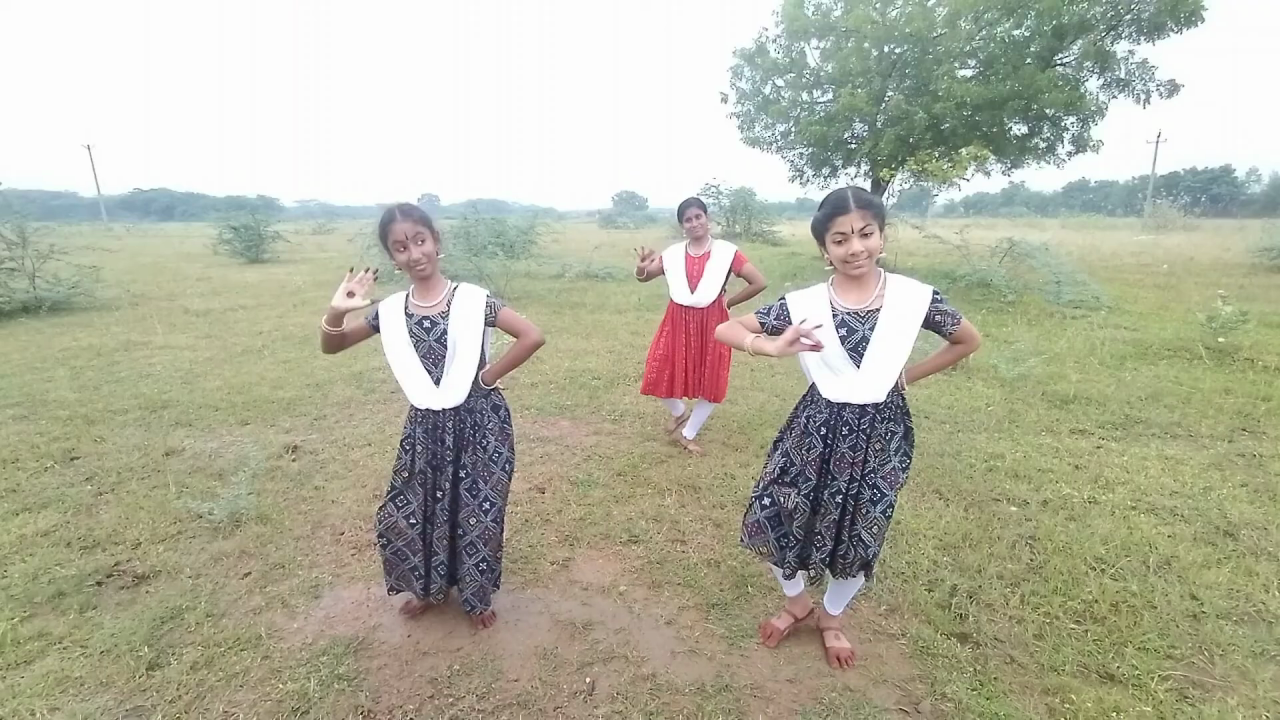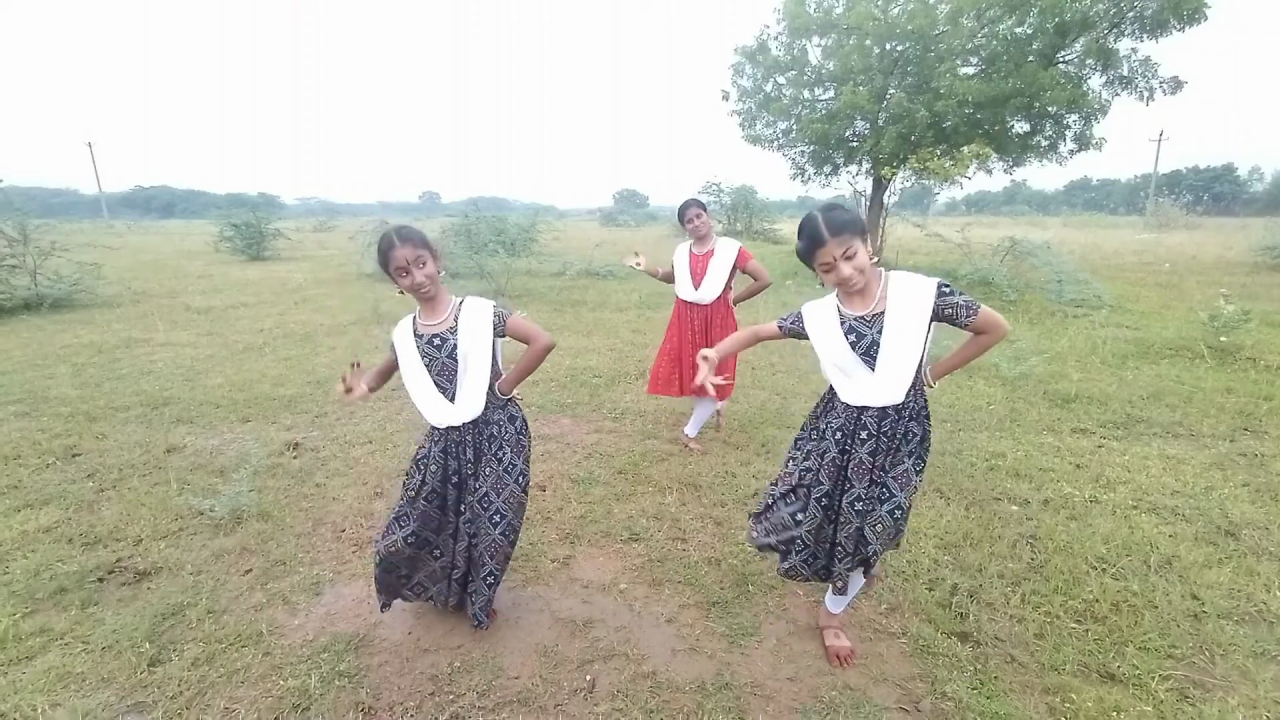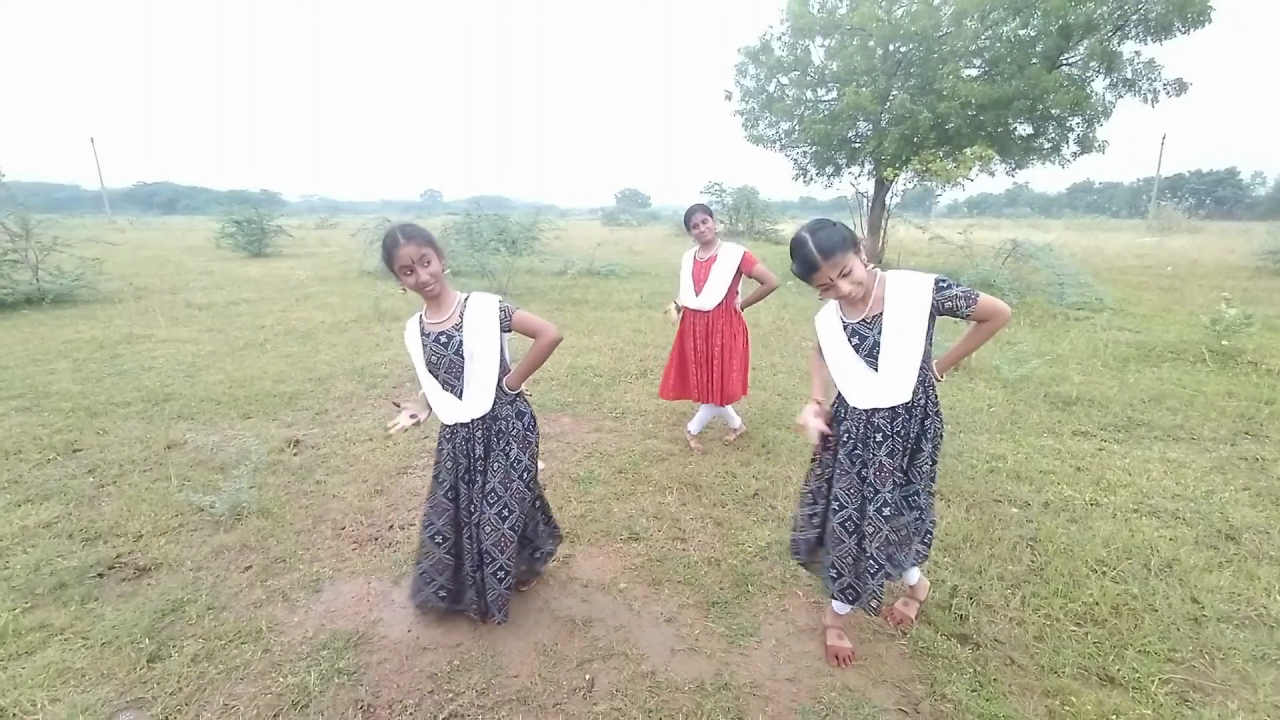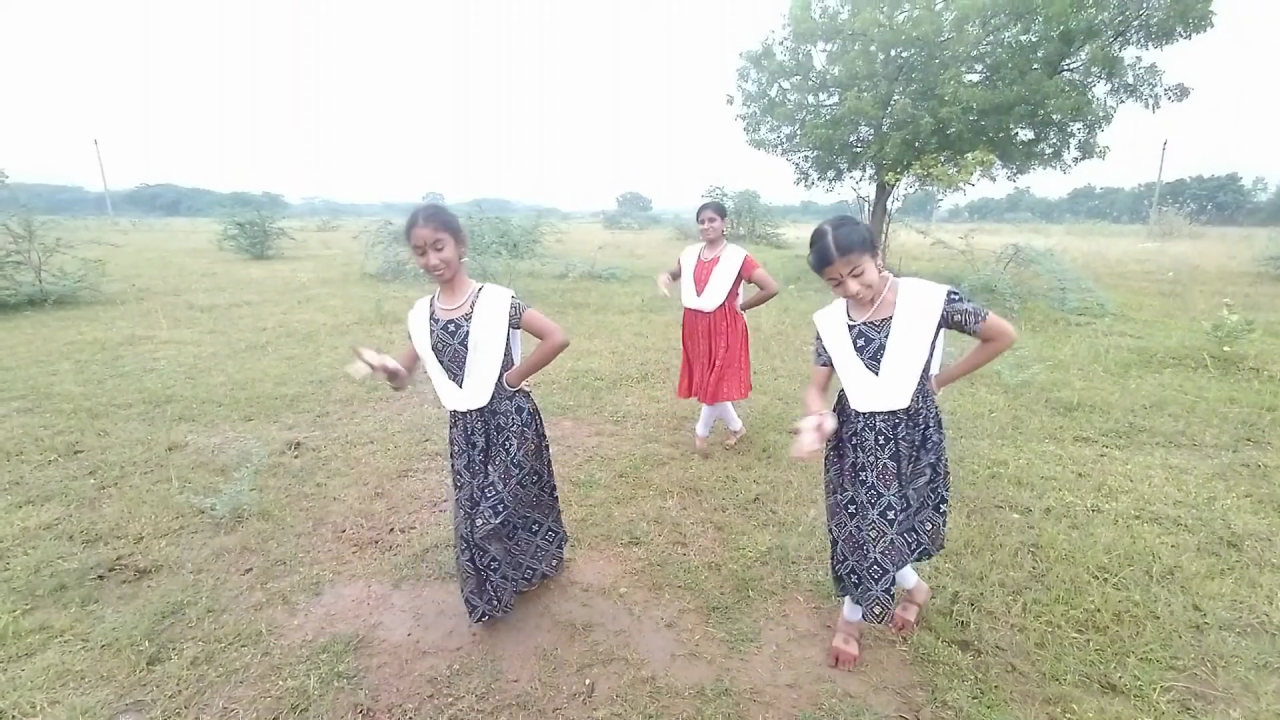
dt=0.2s
person 1, frame 1
left shoulder: (915, 297)
right shoulder: (802, 304)
left elbow: (967, 340)
right elbow: (726, 331)
left wrist: (909, 375)
right wrist: (775, 348)
left hip: (881, 431)
right hip: (819, 424)
left knee: (859, 530)
right knee: (782, 516)
left ankle: (830, 615)
right ankle: (795, 602)
person 1, frame 2
left shoulder: (921, 292)
right shoulder: (815, 313)
left elbow: (995, 328)
right elbow: (755, 332)
left wrist: (932, 373)
right wrist: (712, 357)
left hip: (896, 433)
right hip: (836, 427)
left knee: (863, 525)
right knee: (792, 516)
left ankle: (832, 614)
person 1, frame 3
left shoulder: (919, 291)
right shoulder: (827, 321)
left elbow: (998, 313)
left wrist: (941, 365)
right wrist: (816, 403)
left hip: (908, 429)
right hip: (852, 432)
left knee: (877, 525)
right knee: (847, 523)
left ankle: (836, 614)
right ankle: (914, 583)
person 1, frame 4
left shoulder: (932, 300)
right shoulder: (828, 320)
left elbow: (996, 335)
right elbow: (819, 377)
left wrist: (941, 378)
right wrist: (817, 416)
left hip: (911, 436)
right hip: (854, 436)
left knee: (882, 536)
right knee: (866, 530)
left ankle: (850, 621)
right ankle: (911, 587)
person 2, frame 1
left shoulder: (473, 299)
right shoulder: (390, 311)
left elbow: (532, 336)
right elbow: (330, 341)
left wrist: (489, 377)
right wrist: (336, 314)
left hip: (478, 419)
right hip: (426, 425)
left knee: (478, 511)
right knee: (410, 512)
left ankle: (478, 595)
right ankle: (426, 588)
person 2, frame 2
left shoulder: (479, 312)
right shoulder: (403, 332)
left elbow: (543, 341)
right elbow: (386, 375)
left wrist: (504, 386)
right wrist: (361, 388)
left hip: (494, 430)
right hip: (444, 439)
left knee: (490, 519)
right knee: (414, 521)
left ankle: (479, 597)
right ankle: (447, 590)
person 2, frame 3
left shoulder: (485, 307)
right shoulder: (413, 331)
left elbow: (550, 335)
left wrist: (511, 382)
right wrist: (418, 409)
left hip: (504, 424)
right hip: (457, 435)
left knee: (501, 515)
right knee: (451, 518)
left ankle: (492, 596)
person 2, frame 4
left shoulder: (492, 300)
right shoulder: (421, 314)
left elbow: (556, 337)
right elbow: (405, 373)
left wrist: (512, 380)
right wrist: (392, 371)
left hip: (505, 421)
right hip: (464, 424)
left knee: (495, 514)
right knee: (474, 514)
left ankle: (506, 587)
person 3, frame 1
left shoulder: (727, 252)
right shoulder: (672, 253)
left elbow: (758, 283)
right elbow: (643, 277)
left wrist: (729, 301)
right wrist: (642, 267)
left hip: (710, 324)
right hip: (678, 323)
left knee: (709, 385)
right knee: (662, 378)
left ankle: (689, 434)
right ankle: (679, 412)
person 3, frame 2
left shoulder: (731, 249)
right shoulder: (682, 252)
left elbow: (764, 279)
right elbow: (672, 276)
left wrist: (734, 299)
right wrist: (646, 268)
left hip: (716, 322)
right hip: (684, 321)
right knee: (685, 376)
left ankle: (690, 433)
right ankle: (714, 405)
person 3, frame 3
left shoulder: (735, 254)
right shoulder: (688, 258)
left elbow: (771, 282)
left wrist: (741, 304)
right wrist: (677, 304)
left hip: (723, 327)
right hip: (693, 328)
left knee: (719, 386)
right knee: (701, 385)
left ankle: (693, 430)
right ankle: (735, 424)
person 3, frame 4
left shoulder: (738, 257)
right shoulder: (689, 255)
left elbow: (772, 288)
right elbow: (674, 274)
left wrist: (740, 306)
right wrist: (665, 278)
left hip: (724, 328)
right hip: (695, 326)
left knee: (717, 387)
right knee: (704, 386)
left ankle: (702, 431)
right ankle: (736, 426)
